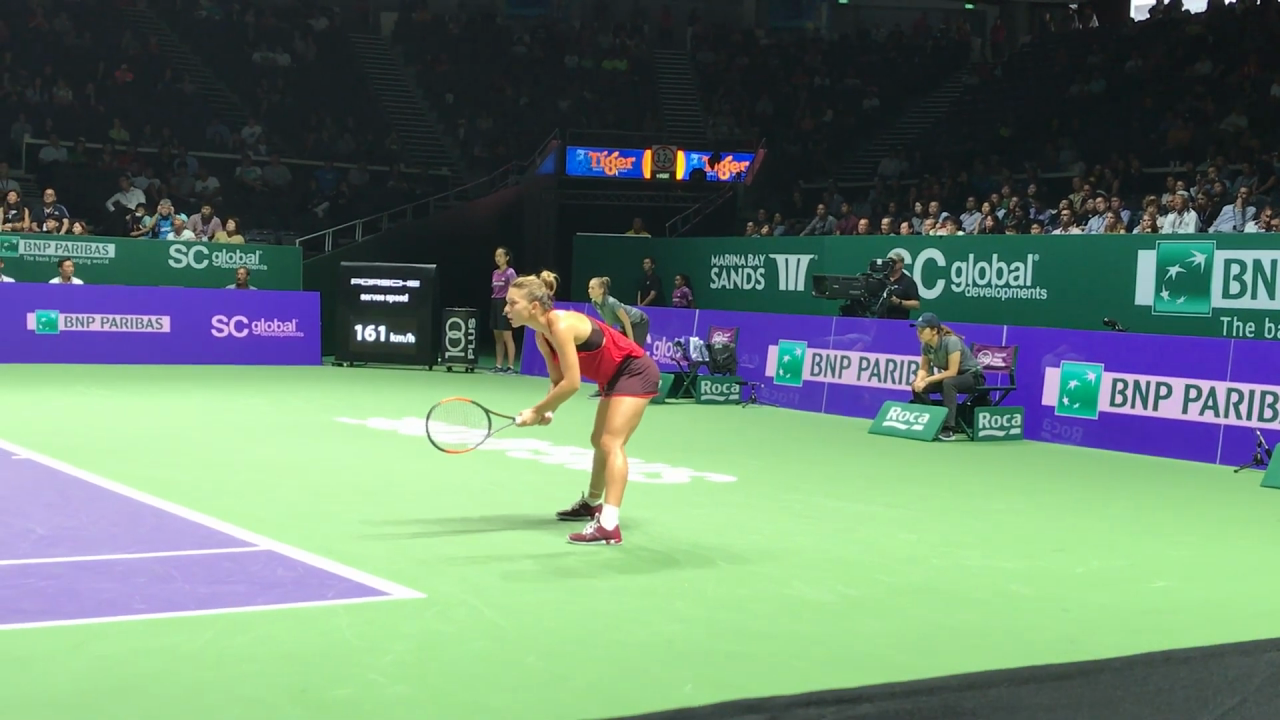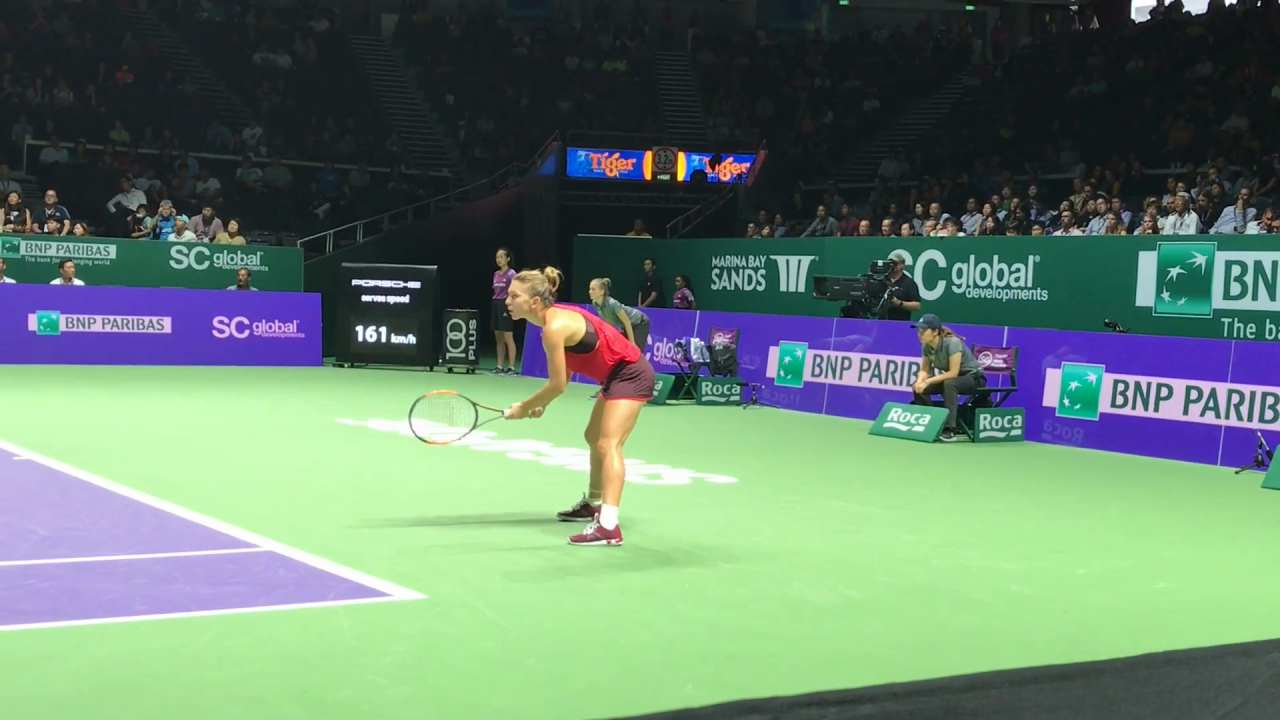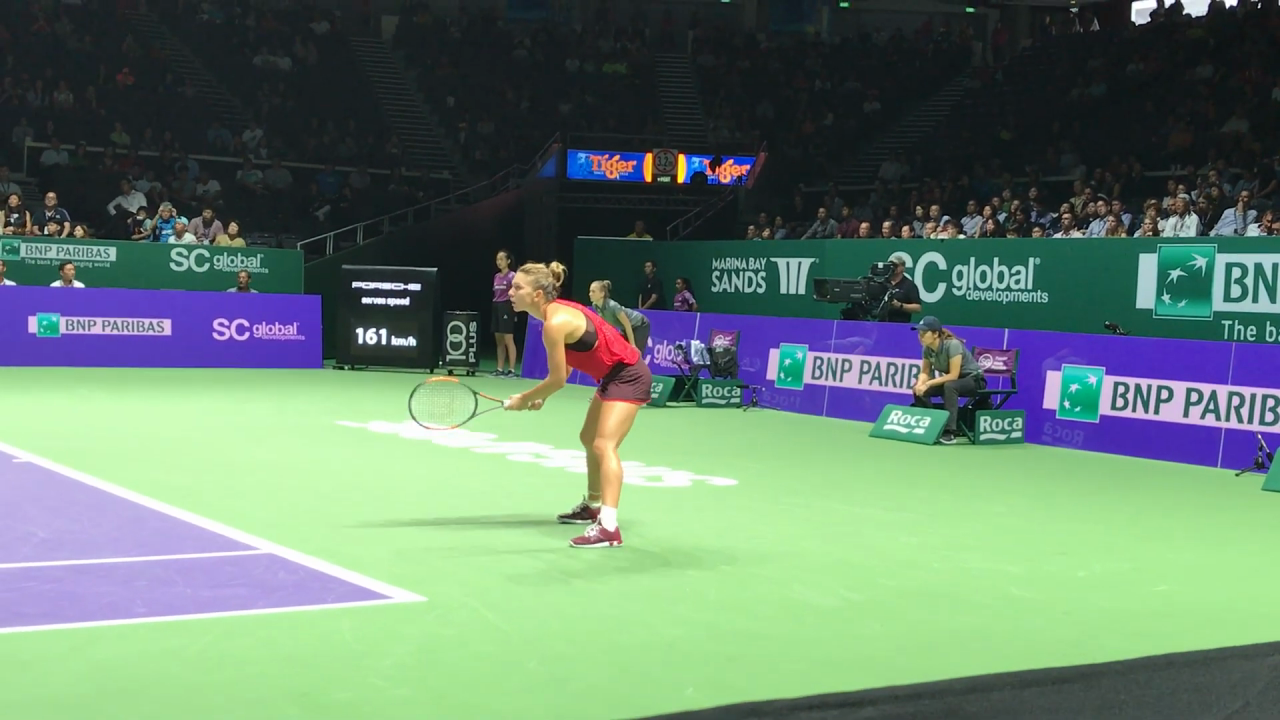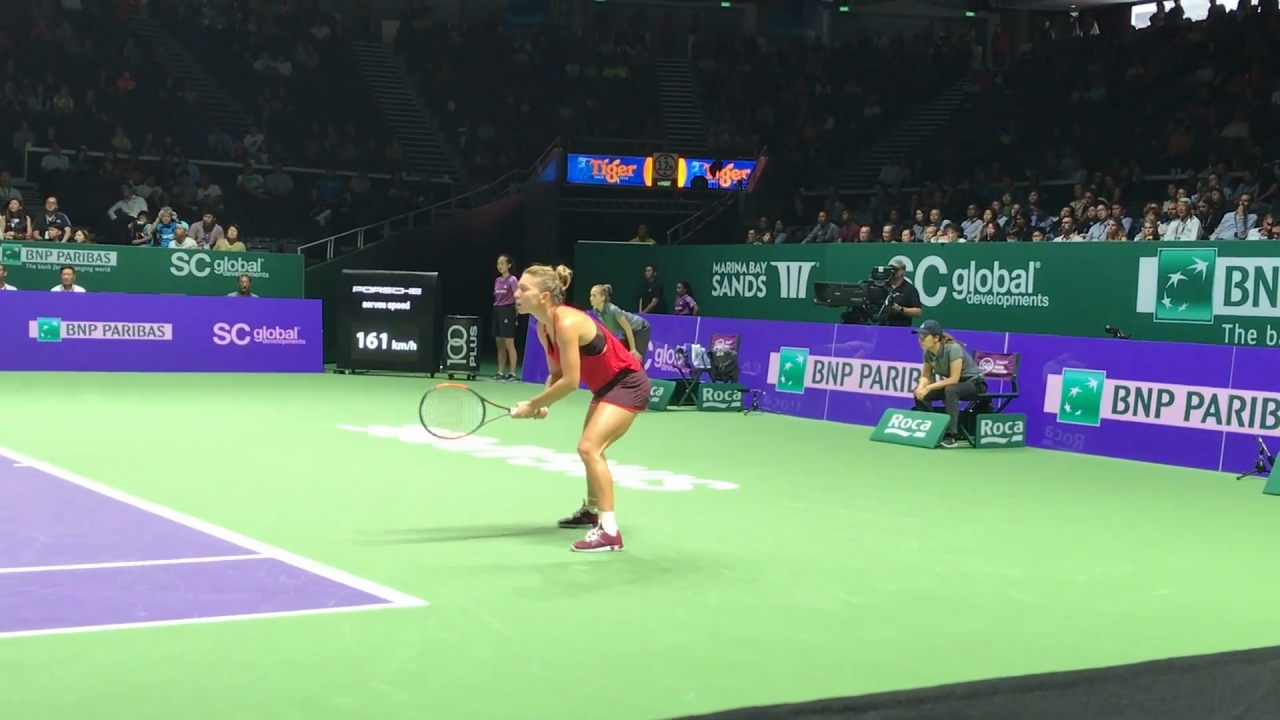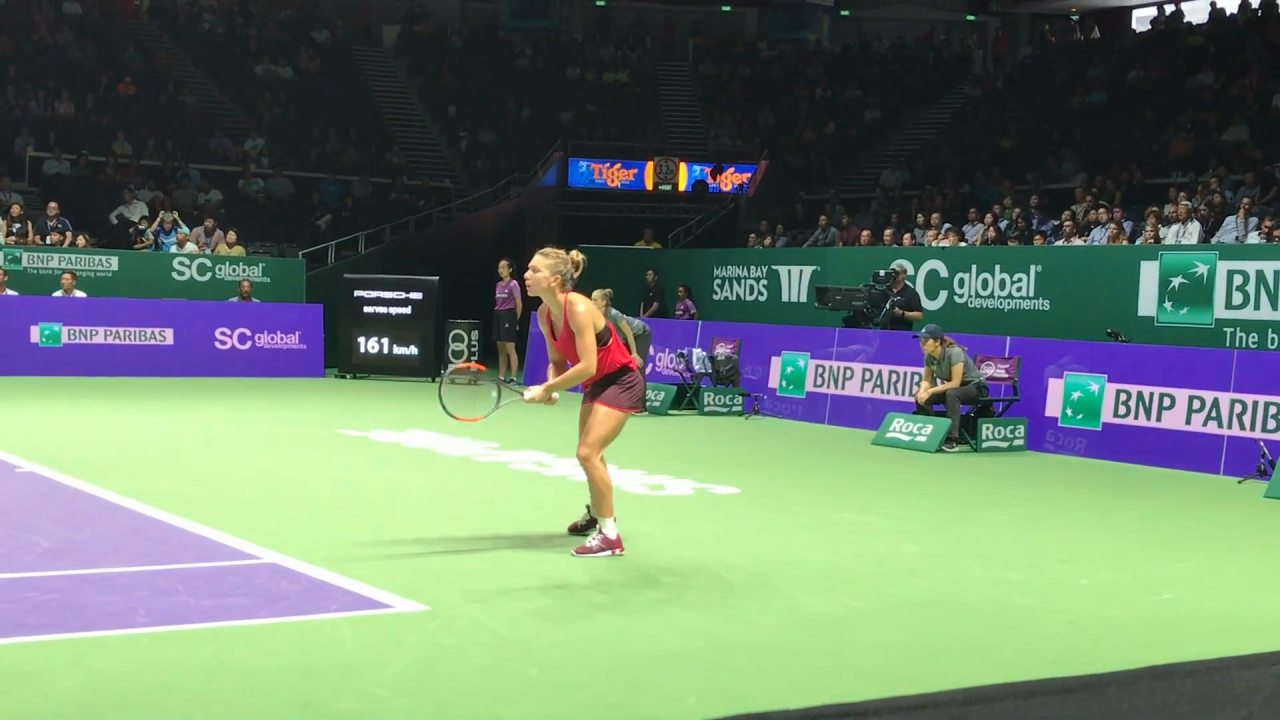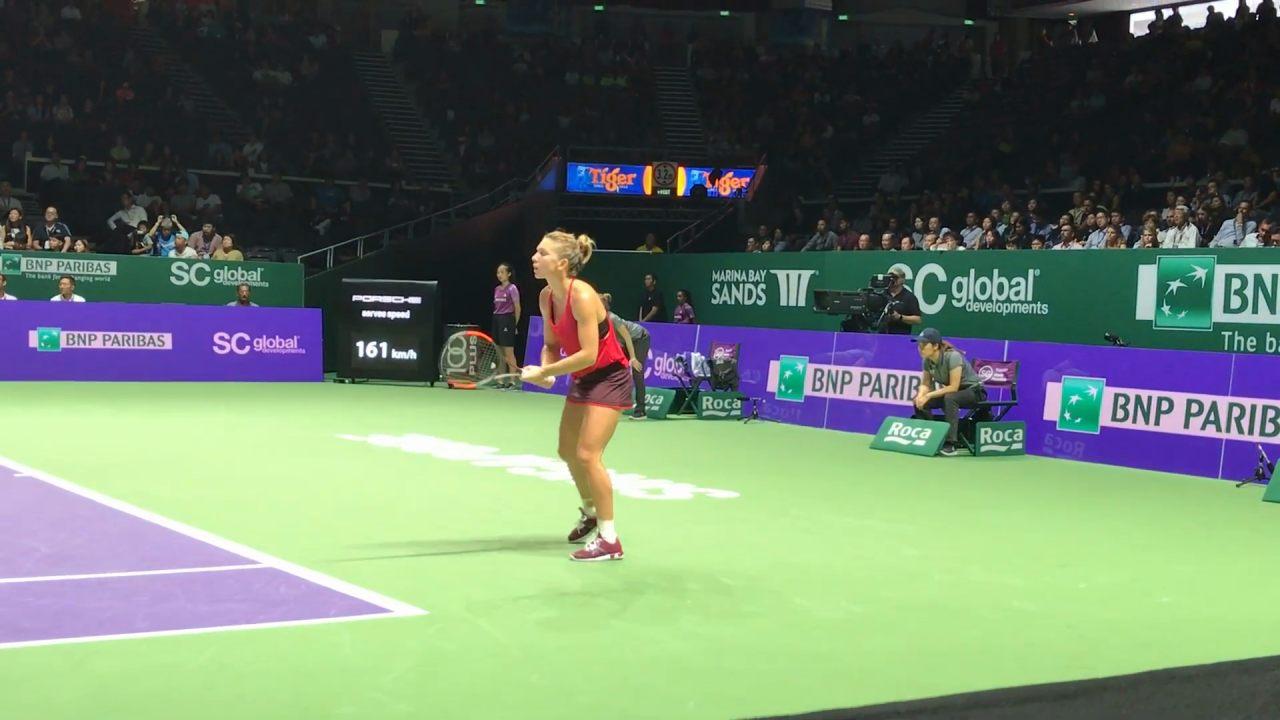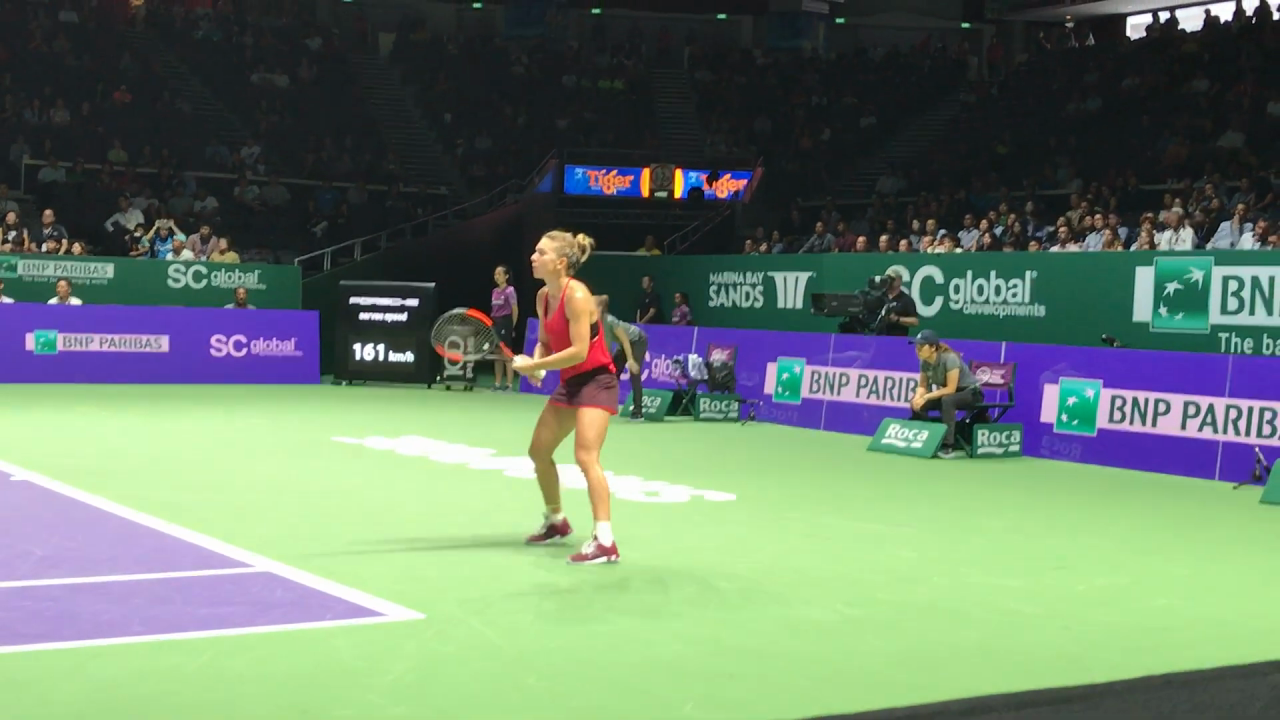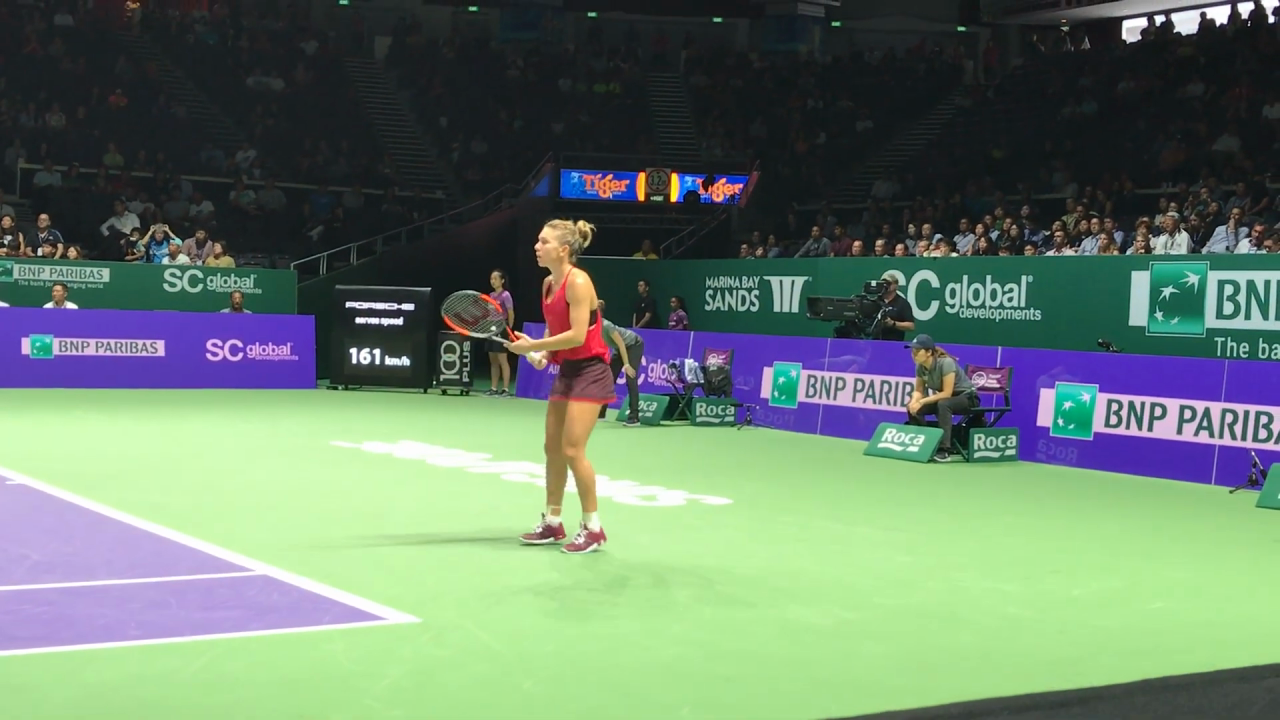
dt=0.3s
person 1, frame 1
left shoulder: (561, 326)
right shoulder: (542, 334)
left elbow: (571, 384)
right elbow: (559, 381)
left wrist: (537, 411)
right wrist: (547, 410)
left hip: (635, 371)
right hip: (617, 376)
left knee: (611, 444)
right knee: (599, 441)
left ankle: (609, 526)
right ankle: (592, 503)
person 1, frame 2
left shoulder: (555, 326)
right shoulder: (552, 321)
left elbow: (558, 385)
right elbow: (561, 377)
left wrist: (524, 407)
right wrist: (539, 405)
left hip: (631, 374)
right hip: (618, 374)
left knee: (608, 445)
right knee: (594, 438)
left ankle: (608, 525)
right ankle: (592, 504)
person 1, frame 3
left shoulder: (556, 322)
right shoulder: (554, 314)
left elbow: (558, 379)
right elbow: (561, 370)
left wrist: (524, 399)
right wrist: (539, 397)
left hip: (628, 375)
right hip: (614, 375)
left knee: (604, 445)
right knee: (589, 438)
left ankle: (609, 527)
right ankle: (592, 506)
person 1, frame 4
left shoulder: (566, 323)
right shoulder: (544, 327)
left elbow: (571, 381)
right elbow: (557, 374)
left wrist: (533, 404)
right wrist: (543, 403)
left hip: (628, 383)
right hip: (609, 385)
left knee: (589, 448)
right knee: (591, 447)
left ankle: (609, 531)
right ankle: (591, 510)
person 1, frame 5
left shoulder: (578, 309)
right shoulder: (544, 314)
left elbow: (587, 366)
right elbow: (557, 360)
left wrist: (547, 390)
right wrist: (550, 386)
left hip: (620, 381)
right hip: (596, 384)
left knee: (587, 452)
right knee: (589, 453)
left ankle: (610, 536)
right ankle: (597, 512)
person 1, frame 6
left shoulder: (582, 297)
right shoulder: (546, 297)
left elbow: (589, 355)
right elbow: (552, 344)
left wrist: (544, 372)
right wrist: (545, 370)
left hip: (609, 378)
right hip: (583, 380)
left knee: (587, 455)
right knee: (567, 451)
left ankle: (609, 540)
right ankle: (592, 513)
person 1, frame 7
left shoulder: (577, 295)
right shoulder: (543, 296)
left elbow: (579, 351)
left wrist: (535, 366)
right wrist: (535, 365)
left hip: (596, 382)
right hip: (568, 383)
left knee: (586, 458)
right knee: (538, 451)
left ankle: (604, 542)
right ankle: (556, 520)
person 1, frame 8
left shoulder: (578, 282)
right shoulder: (549, 284)
left elbow: (578, 335)
left wrist: (533, 346)
right wrist: (542, 352)
left hip: (589, 373)
right hip: (567, 371)
left knee: (572, 450)
right knee: (553, 449)
left ankle: (593, 528)
right ankle: (553, 523)
